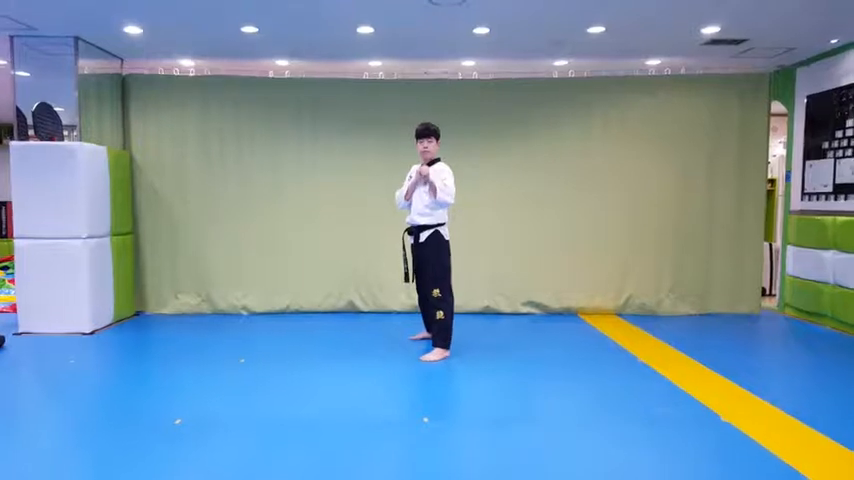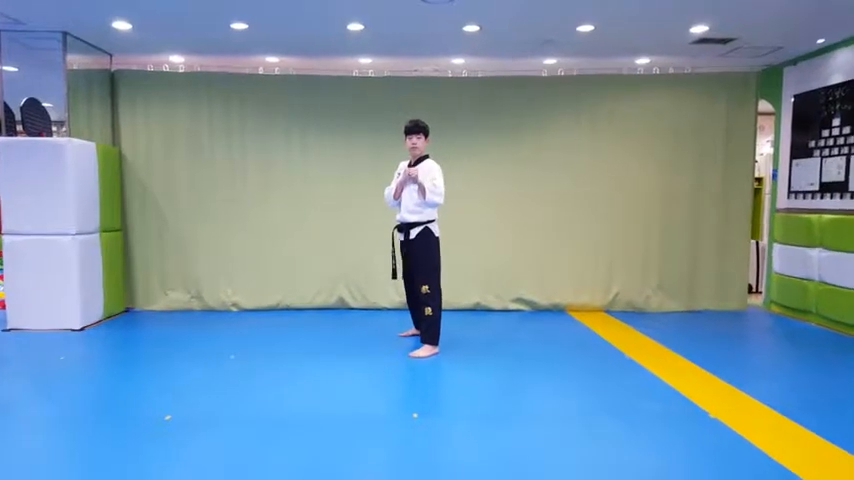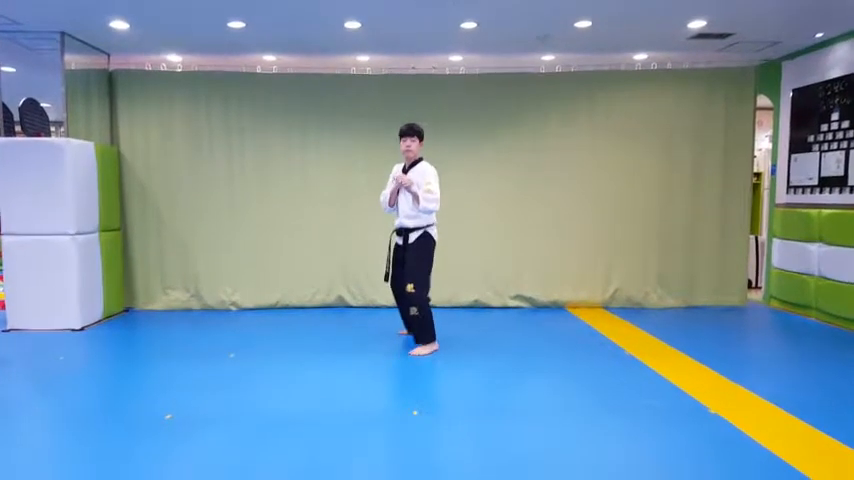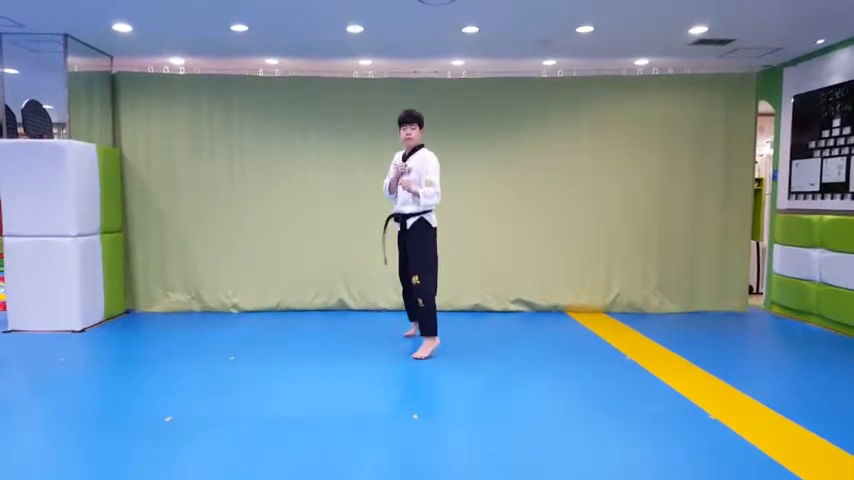
dt=0.7s
person 1, frame 1
left shoulder: (442, 170)
right shoulder: (414, 171)
left elbow: (447, 199)
right elbow: (401, 202)
left wrist: (430, 179)
right wrist: (415, 182)
left hip: (434, 235)
right hip: (417, 235)
left knee: (438, 288)
right knee: (423, 286)
left ankle: (442, 347)
right ankle: (431, 329)
person 1, frame 2
left shoulder: (432, 167)
right shoulder: (402, 167)
left elbow: (436, 199)
right elbow: (391, 200)
left wrist: (419, 181)
right wrist: (403, 181)
left hip: (424, 232)
right hip: (406, 233)
left knee: (427, 285)
right knee: (411, 283)
left ankle: (431, 343)
right ankle: (419, 325)
person 1, frame 3
left shoulder: (427, 170)
right shoulder: (396, 170)
left elbow: (432, 204)
right elbow: (387, 206)
left wrist: (412, 190)
right wrist: (395, 189)
left hip: (422, 236)
right hip: (402, 236)
left knee: (414, 287)
right knee: (398, 285)
left ankle: (429, 341)
right ankle: (412, 326)
person 1, frame 4
left shoulder: (428, 158)
right shoulder: (398, 157)
left elbow: (434, 196)
right elbow: (388, 193)
left wrist: (414, 189)
right wrist: (396, 176)
left hip: (422, 223)
right hip: (404, 223)
left knee: (422, 278)
right knee: (407, 276)
left ankle: (430, 336)
right ankle: (417, 321)
